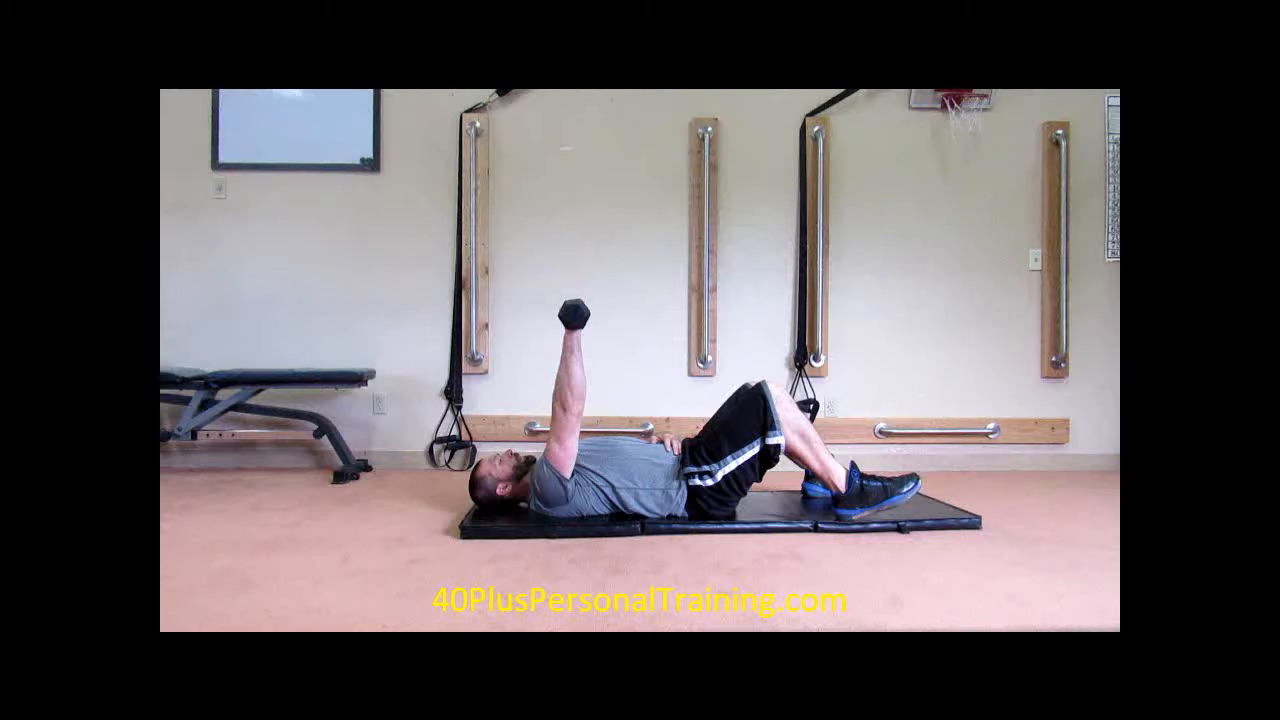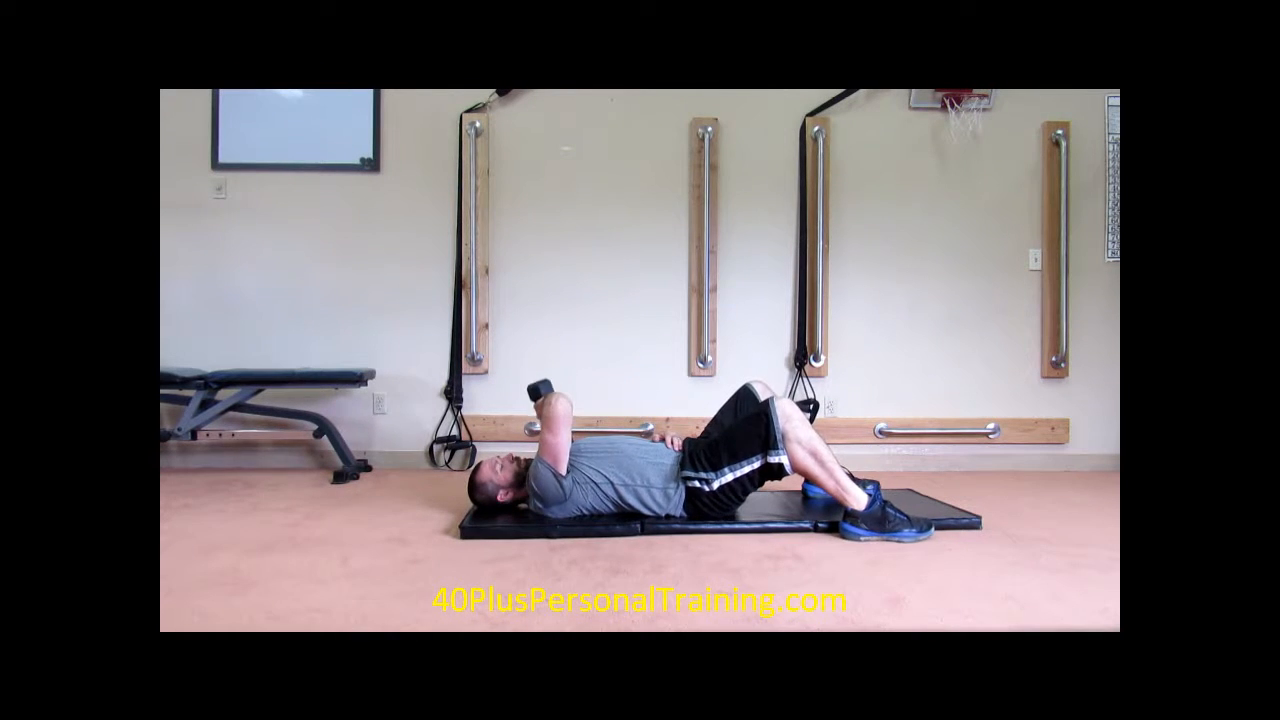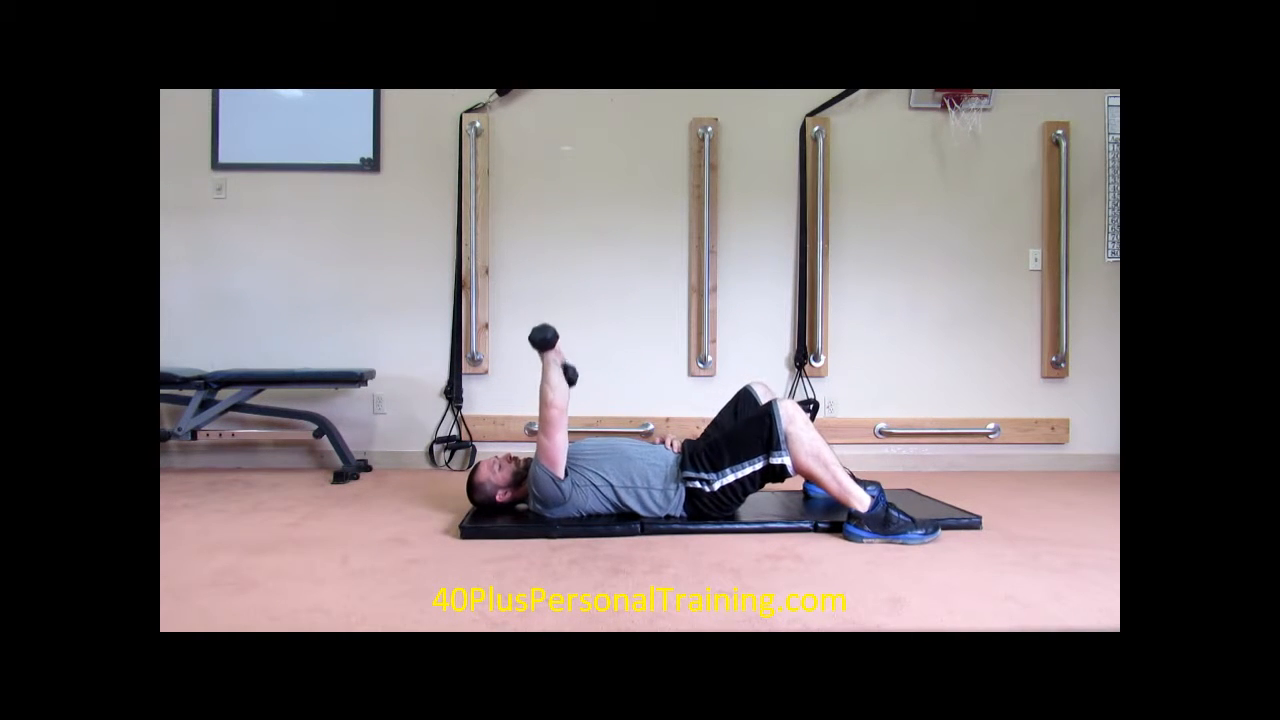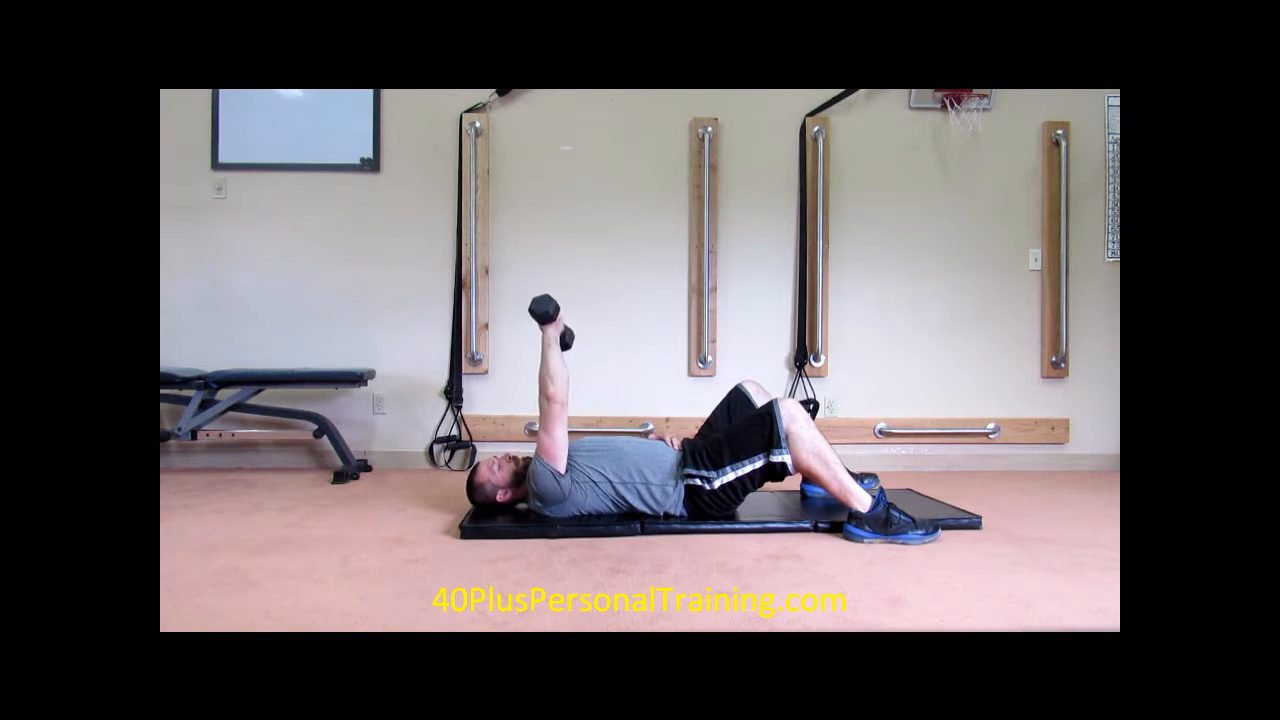
dt=1s
person 1, frame 1
left shoulder: (548, 475)
right shoulder: (547, 489)
right elbow: (569, 412)
left wrist: (655, 439)
right wrist: (572, 338)
left hip: (684, 466)
right hip: (695, 492)
left knee: (759, 398)
right knee: (771, 399)
left ankle: (823, 479)
right ankle: (849, 491)
person 1, frame 2
left shoulder: (552, 473)
right shoulder: (546, 491)
right elbow: (560, 415)
left wrist: (659, 440)
right wrist: (549, 401)
left hip: (685, 462)
right hip: (693, 492)
left knee: (759, 393)
right knee: (782, 414)
left ankle: (830, 482)
right ankle: (862, 510)
person 1, frame 3
left shoulder: (552, 472)
right shoulder: (546, 490)
right elbow: (554, 414)
left wrist: (659, 444)
right wrist: (549, 361)
left hip: (683, 465)
right hip: (691, 491)
left knee: (758, 394)
right knee: (785, 414)
left ankle: (831, 482)
right ankle: (866, 513)
person 1, frame 4
left shoulder: (548, 477)
right shoulder: (546, 489)
right elbow: (556, 404)
left wrist: (654, 441)
right wrist: (550, 336)
left hip: (685, 461)
right hip: (692, 489)
left knee: (749, 391)
right knee: (788, 414)
left ankle: (832, 480)
right ankle: (866, 514)
